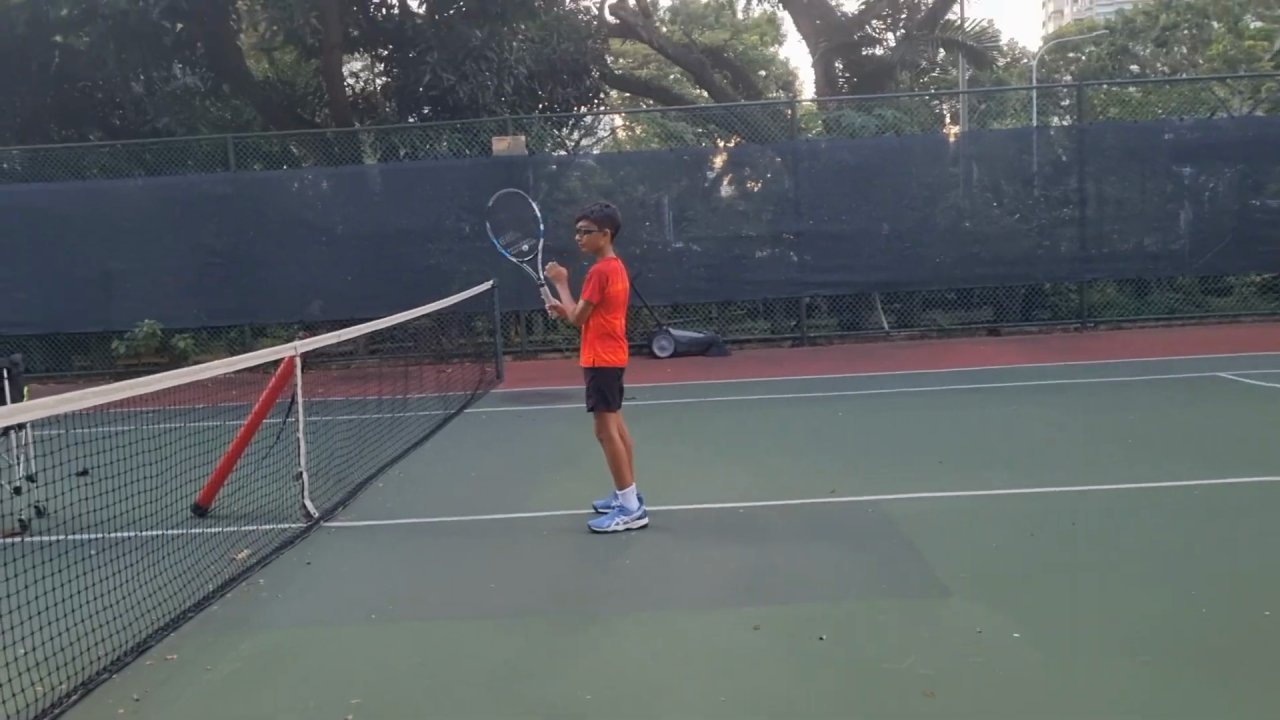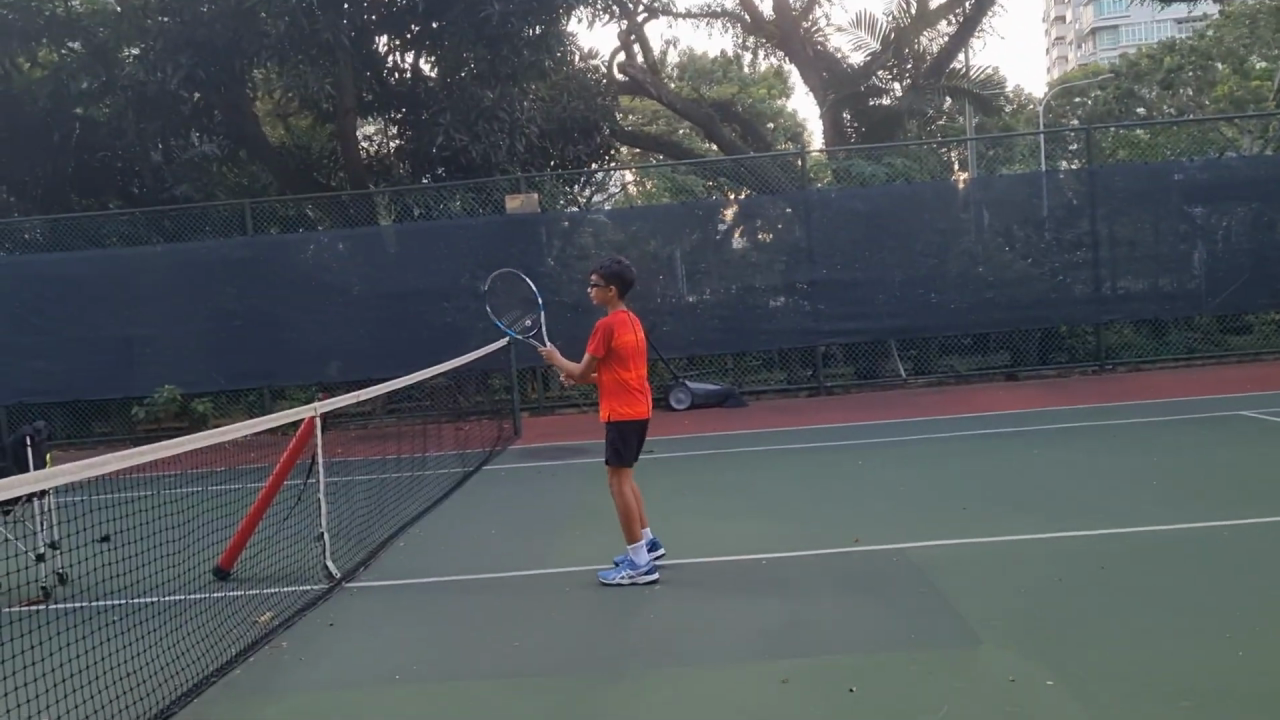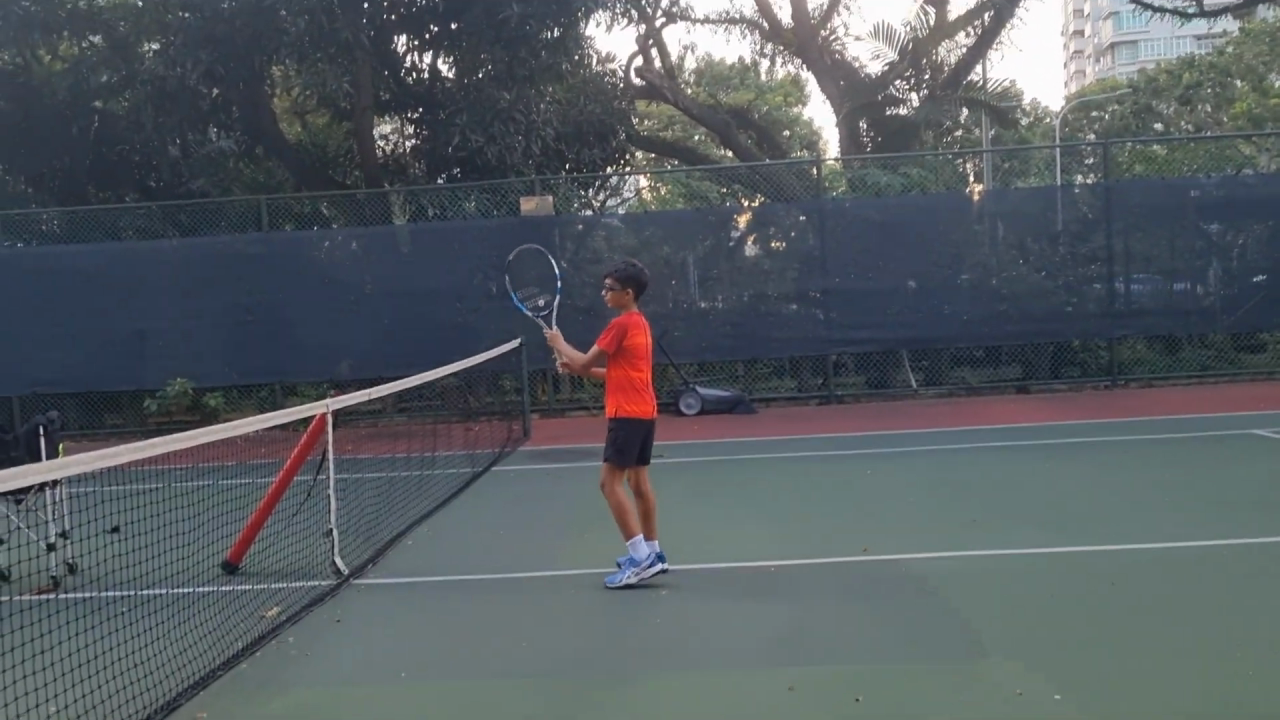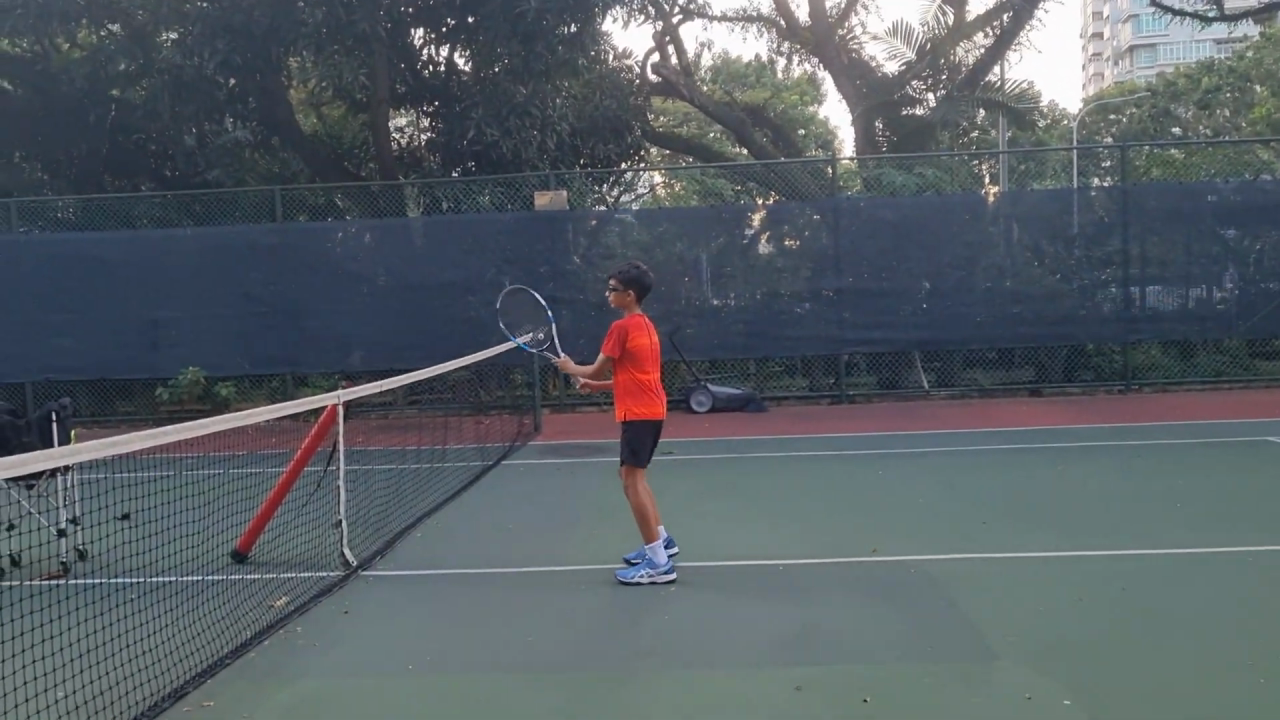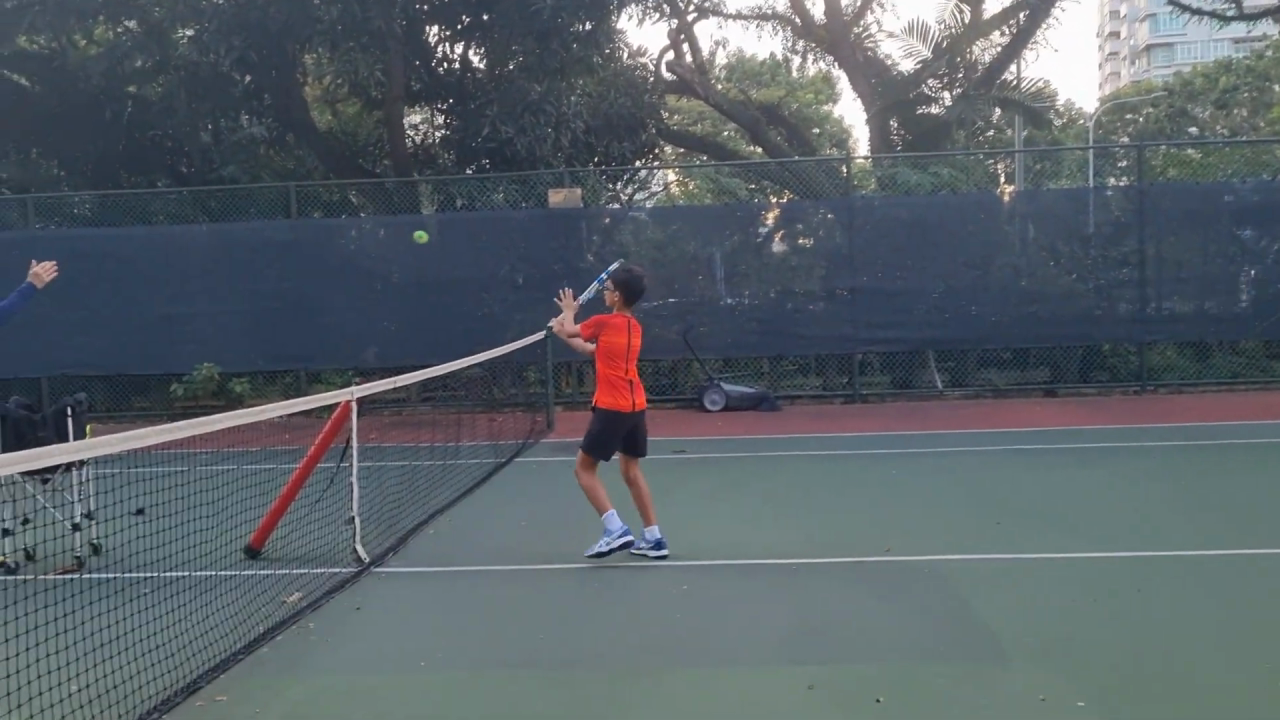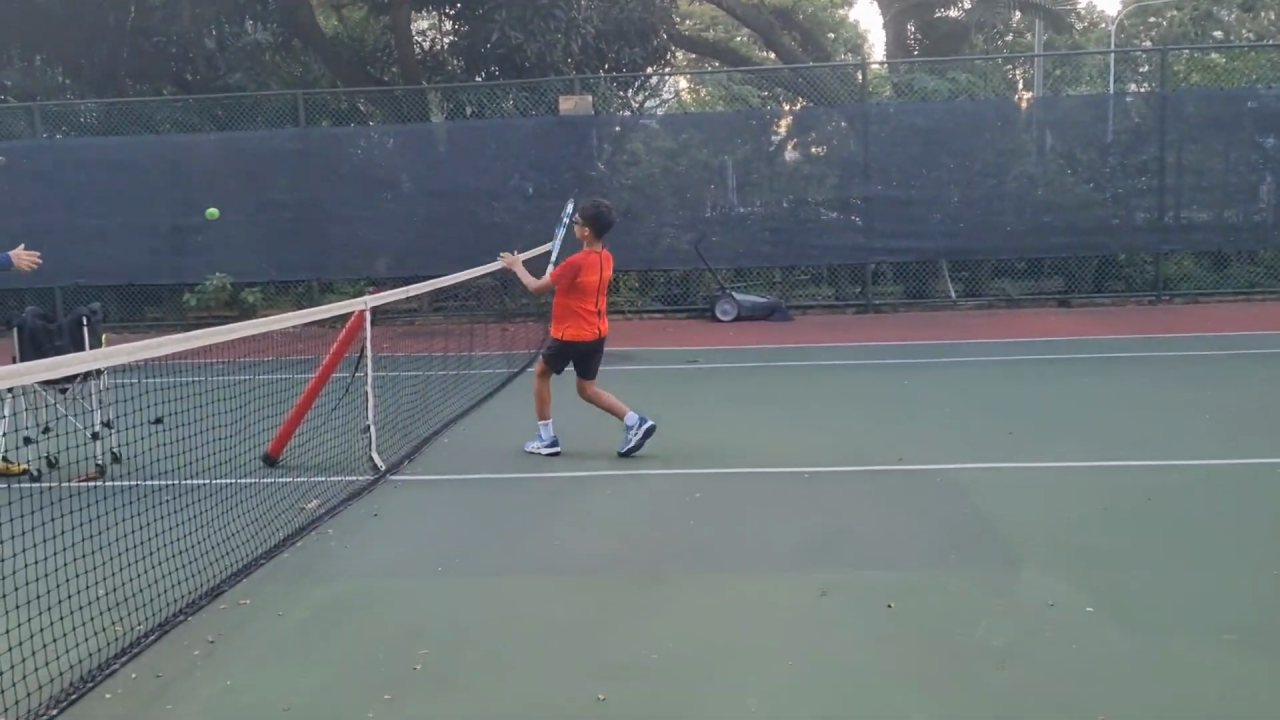
dt=0.5s
person 1, frame 1
left shoulder: (599, 271)
right shoulder: (615, 267)
left elbow: (577, 318)
left wrist: (561, 284)
right wrist: (564, 307)
left hip: (602, 359)
right hip: (612, 357)
left knee: (605, 430)
right knee: (613, 426)
left ankle: (629, 509)
right ankle: (625, 497)
person 1, frame 2
left shoulder: (606, 325)
right shoulder: (632, 321)
left elbow: (583, 373)
left wrist: (556, 359)
right wrist: (582, 377)
left hip: (621, 413)
right hip: (638, 410)
left knee: (618, 484)
right knee: (624, 479)
left ankle: (639, 564)
right ankle: (647, 542)
person 1, frame 3
left shoulder: (620, 325)
right shoulder: (639, 324)
left elbow: (585, 363)
left wrist: (559, 344)
right wrist: (577, 367)
left hip: (628, 414)
right hip: (643, 412)
left knee: (610, 483)
right knee: (639, 481)
left ankle: (641, 557)
right ankle: (651, 552)
person 1, frame 4
left shoulder: (621, 328)
right shoulder: (645, 325)
left elbow: (596, 371)
left wrist: (571, 368)
right wrist: (599, 387)
left hip: (638, 414)
right hip: (651, 411)
left knee: (633, 483)
right knee: (635, 478)
left ankle: (658, 563)
right ankle: (661, 541)
person 1, frame 5
left shoulder: (603, 324)
right shoulder: (635, 328)
left elbow: (568, 331)
left wrist: (568, 311)
right wrist: (569, 335)
left hip: (610, 408)
right hip: (635, 407)
left knee: (584, 469)
right knee: (631, 472)
left ankle: (616, 529)
right ankle: (653, 538)
person 1, frame 6
left shoulder: (576, 262)
right shoulder: (606, 258)
left elbow: (537, 287)
left wrist: (517, 266)
right wrist: (557, 279)
left hip: (571, 334)
right hip: (597, 332)
left knee: (542, 373)
right knee: (588, 389)
left ankle: (546, 438)
right ankle: (635, 421)
